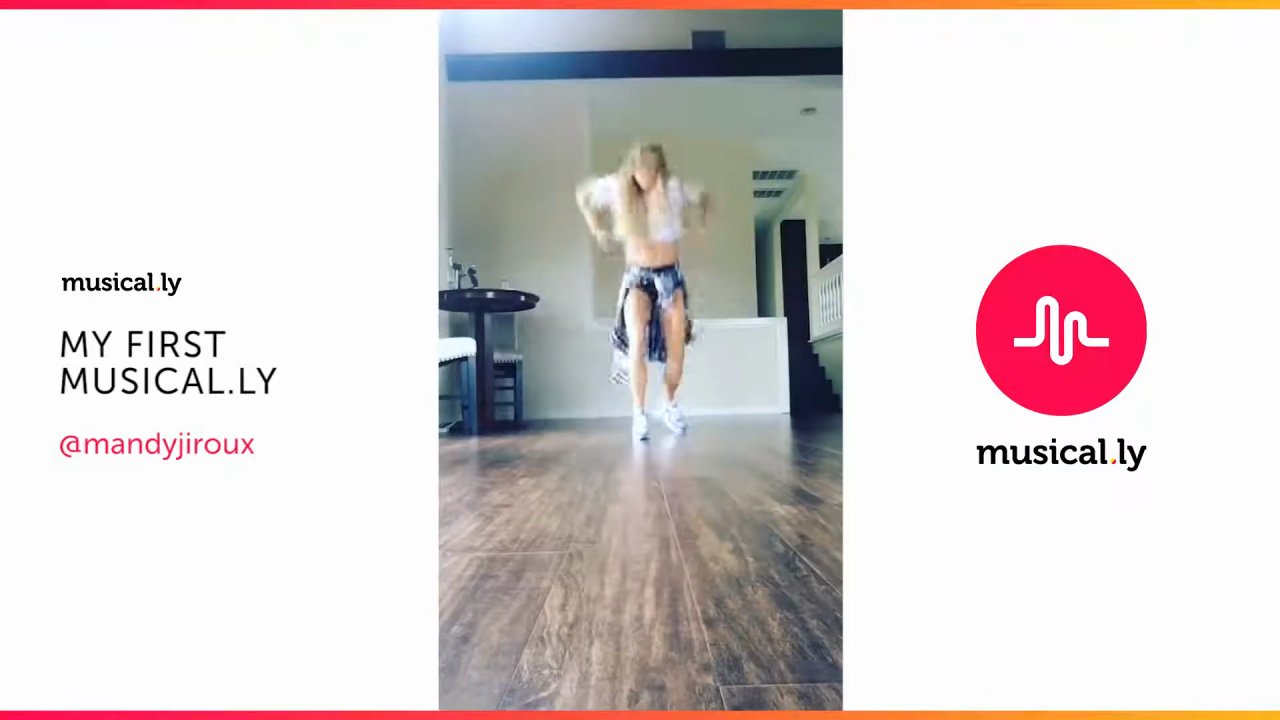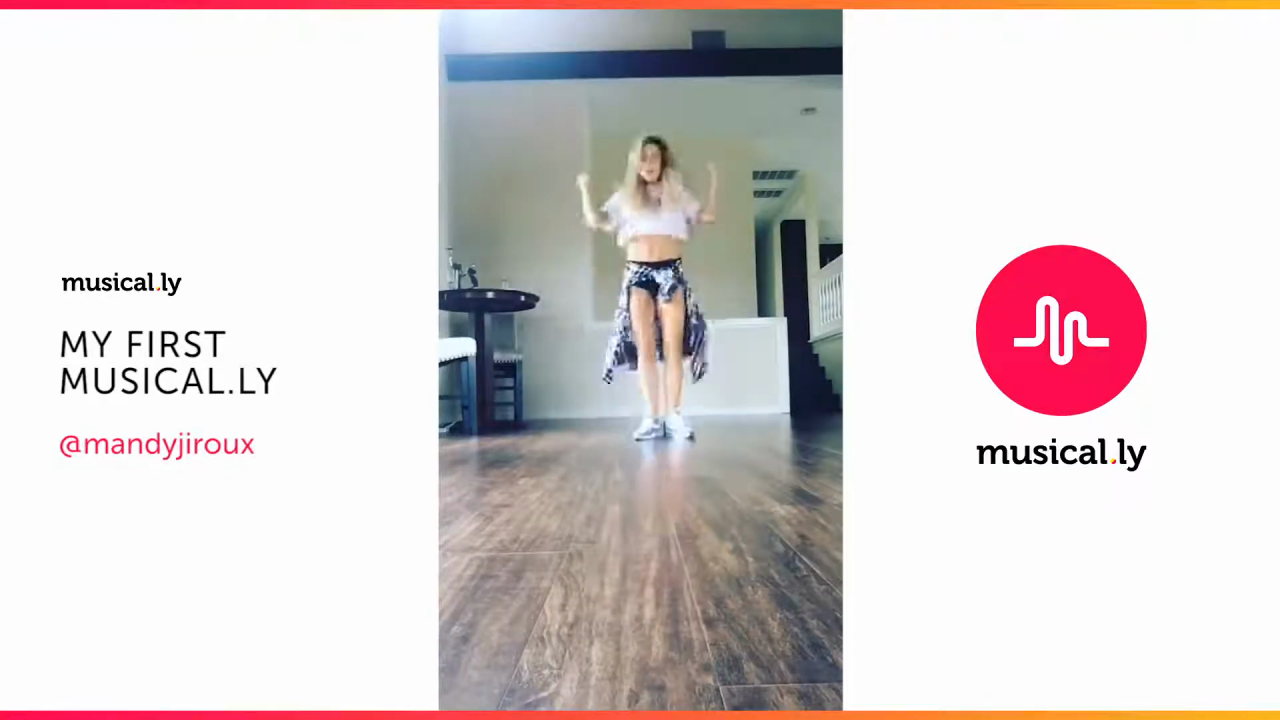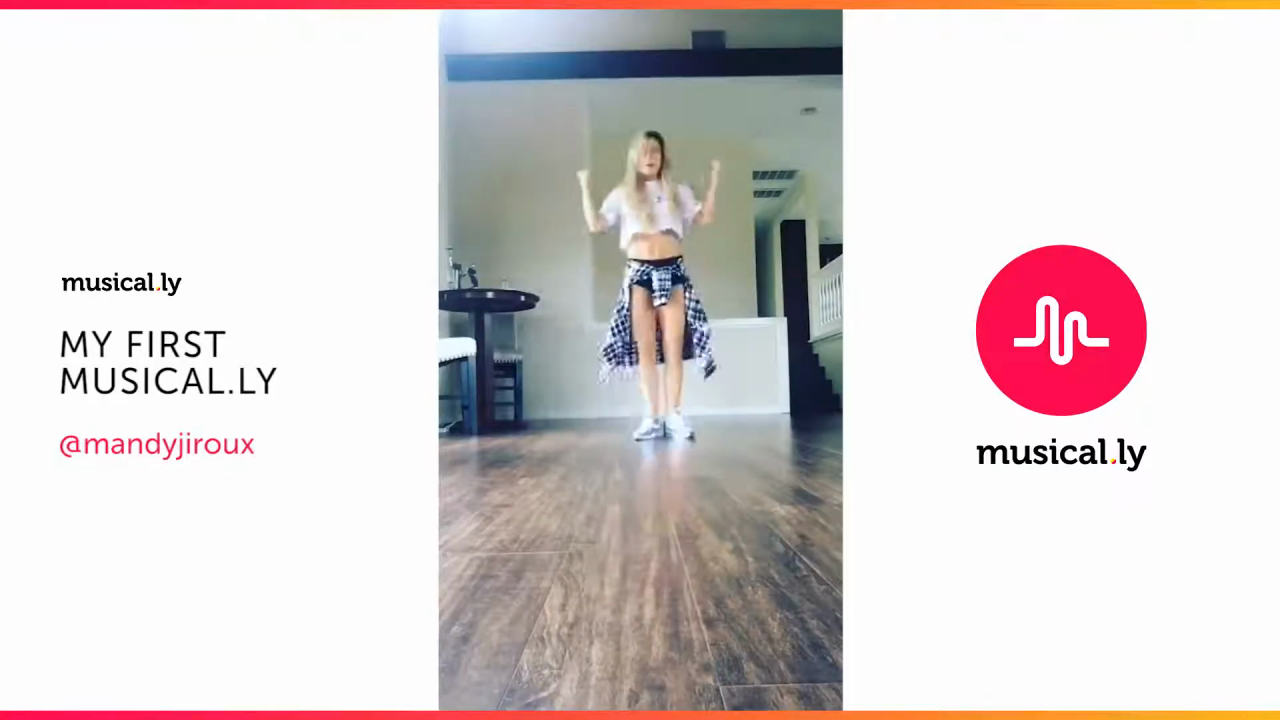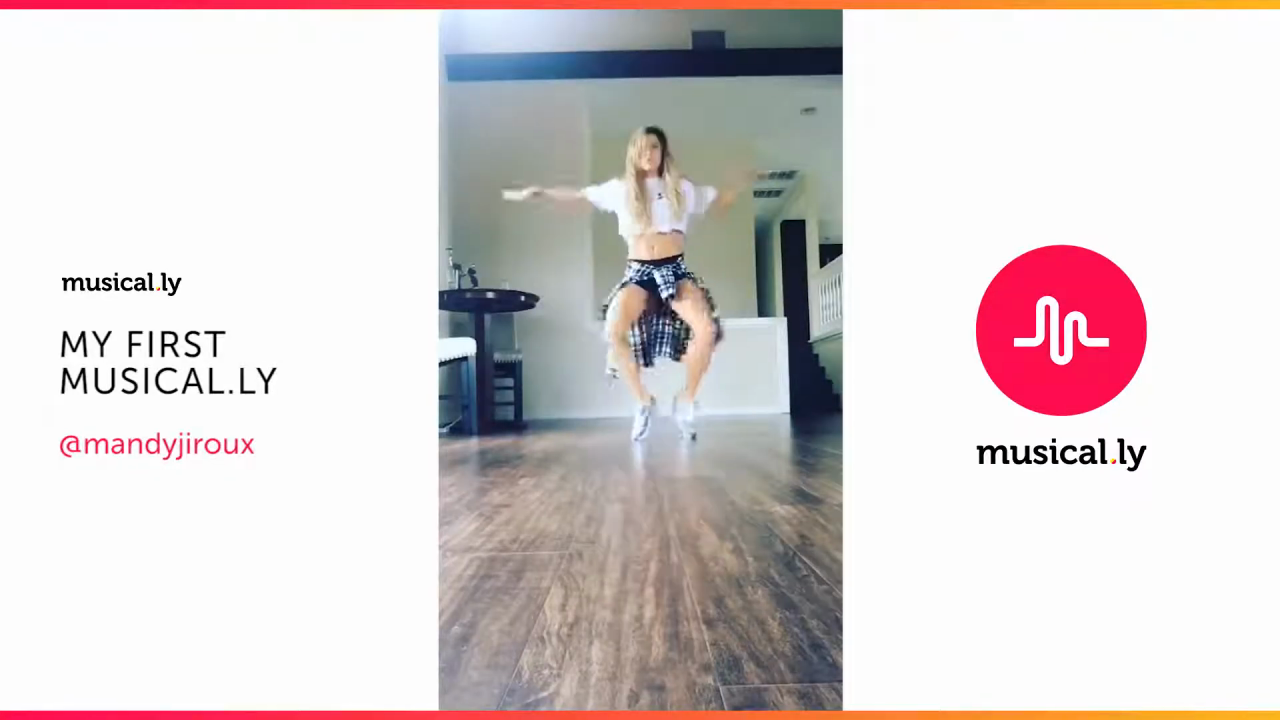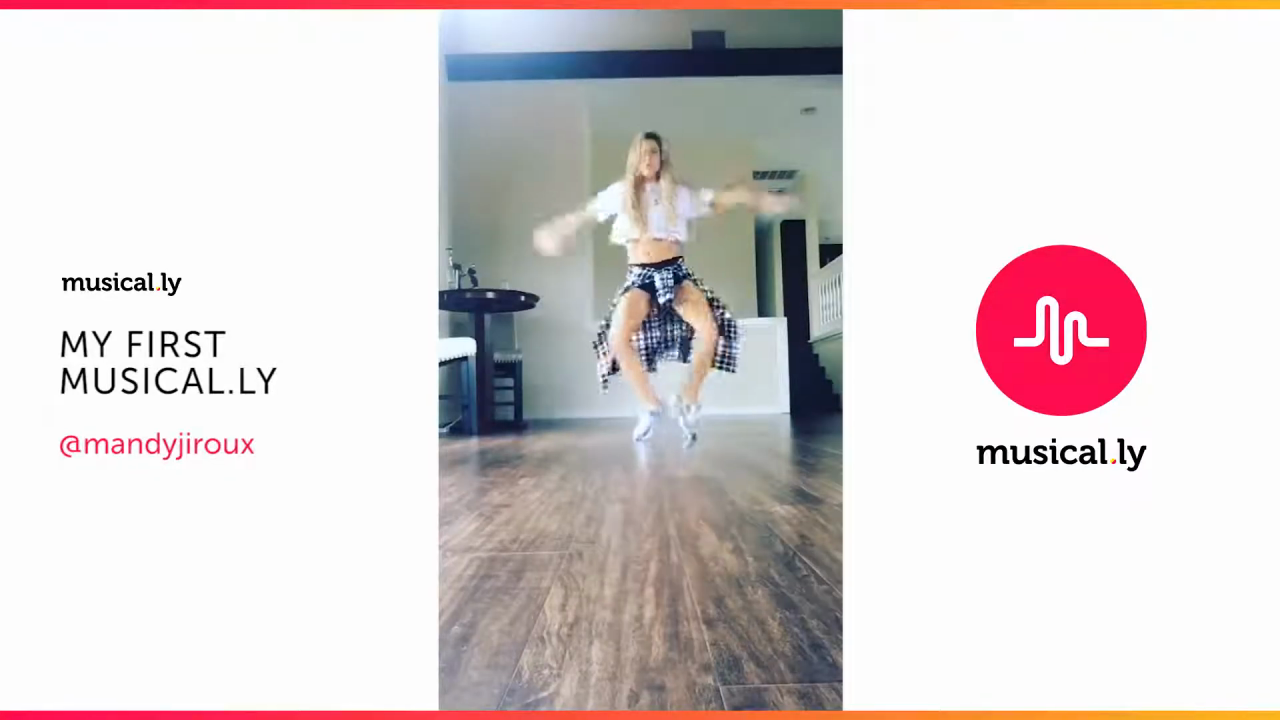
dt=0.2s
person 1, frame 1
left shoulder: (674, 190)
right shoulder: (618, 191)
left elbow: (703, 200)
right elbow: (583, 195)
left wrist: (696, 221)
right wrist: (599, 230)
left hip: (670, 276)
right hip: (637, 278)
left knee: (676, 352)
right knee: (637, 342)
left ankle: (670, 404)
right ankle: (639, 414)
person 1, frame 2
left shoulder: (678, 192)
right shoulder: (625, 196)
left elbow: (708, 216)
right elbow: (596, 223)
left wrist: (712, 182)
right wrist: (585, 190)
left hip: (671, 272)
right hip: (638, 273)
left knee: (673, 346)
right knee: (645, 347)
left ankle: (673, 415)
right ankle: (653, 418)
person 1, frame 3
left shoulder: (678, 191)
right shoulder: (622, 194)
left elbow: (705, 218)
right elbow: (596, 226)
left wrist: (713, 182)
right wrist: (585, 188)
left hip: (672, 270)
right hip: (639, 272)
left knee: (673, 345)
right knee: (644, 347)
left ankle: (673, 415)
right ankle: (653, 417)
person 1, frame 4
left shoulder: (679, 187)
right shoulder: (620, 188)
left elbow: (719, 201)
right elbow: (578, 196)
left wrist: (743, 182)
right wrist: (538, 192)
left hip: (674, 269)
right hip: (639, 272)
left knee: (705, 330)
right knee: (613, 333)
left ankle: (686, 400)
right ankle: (643, 401)
person 1, frame 5
left shoulder: (679, 192)
right shoulder: (621, 192)
left elbow: (718, 201)
right elbow: (589, 211)
left wrist: (761, 200)
right wrist: (559, 231)
left hip: (674, 271)
right hip: (640, 276)
left knee: (708, 330)
right knee: (617, 338)
left ankle: (688, 399)
right ankle: (651, 405)
